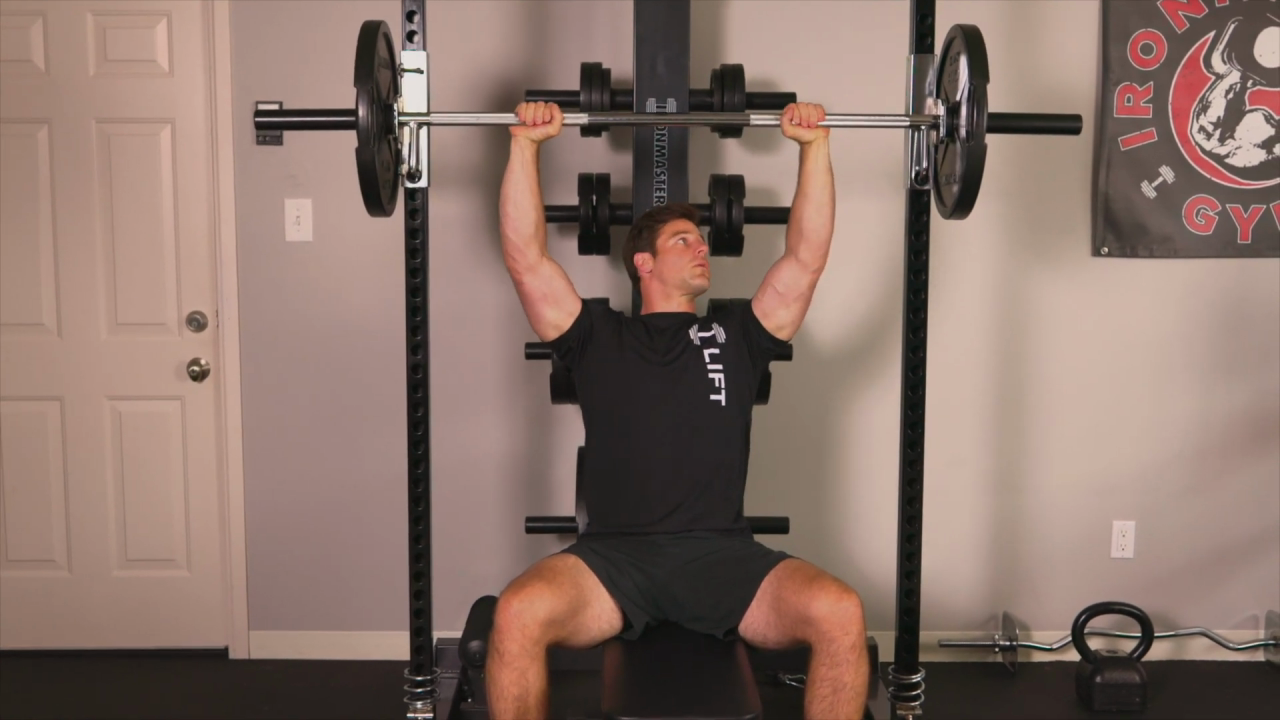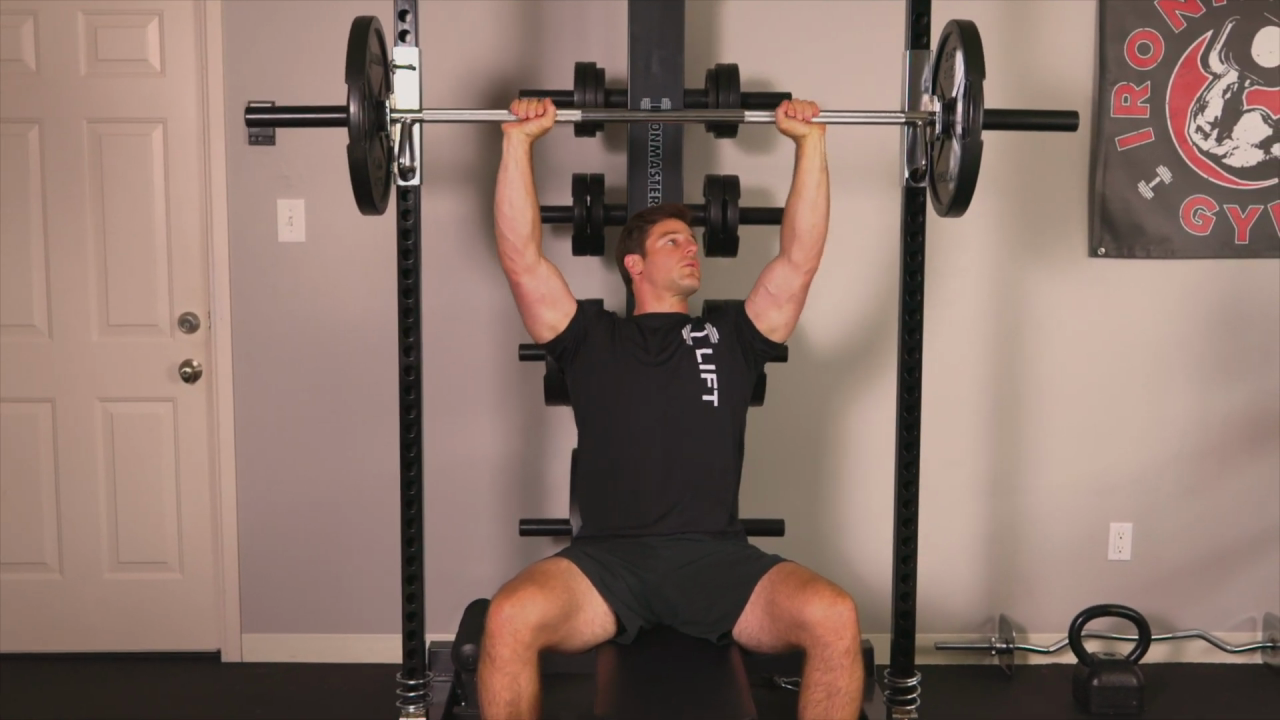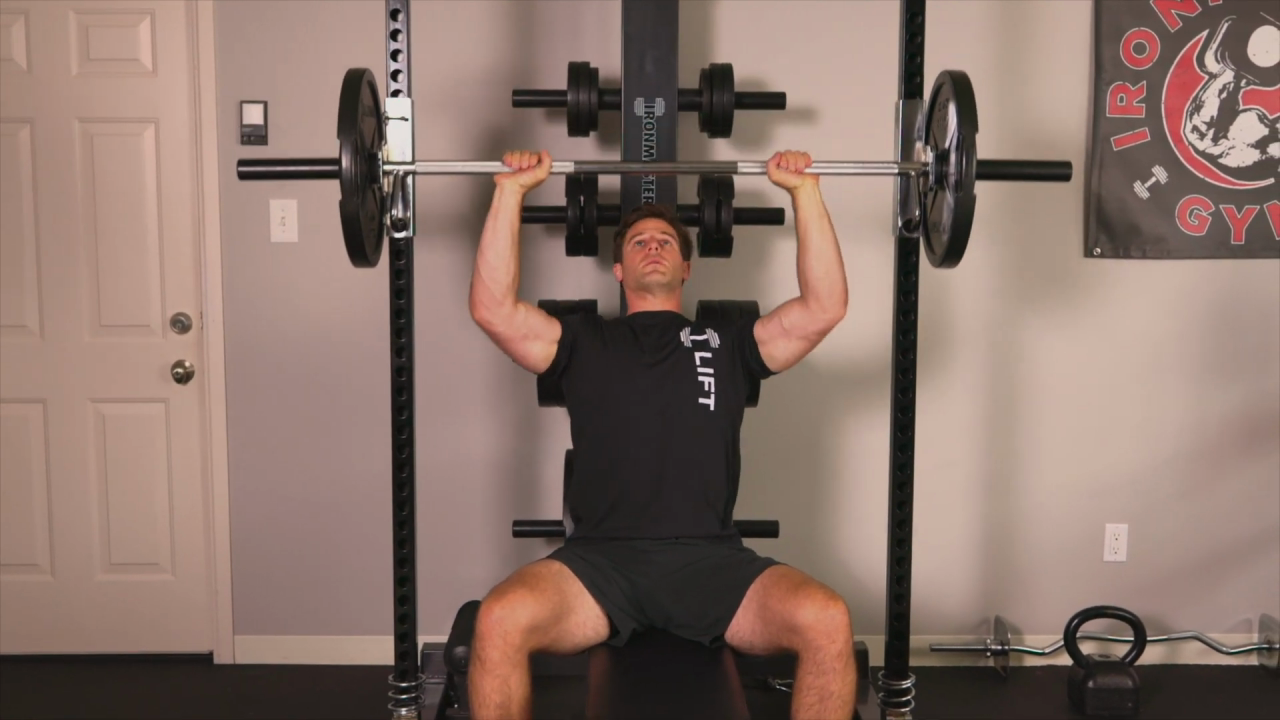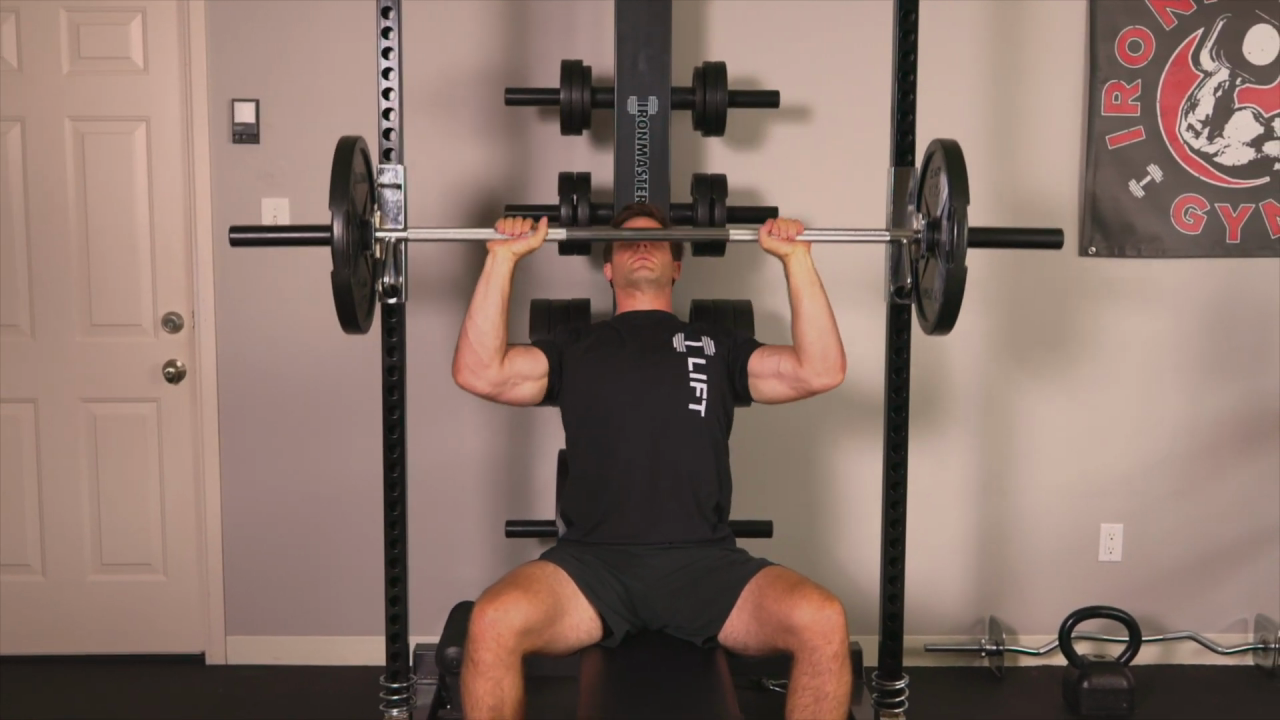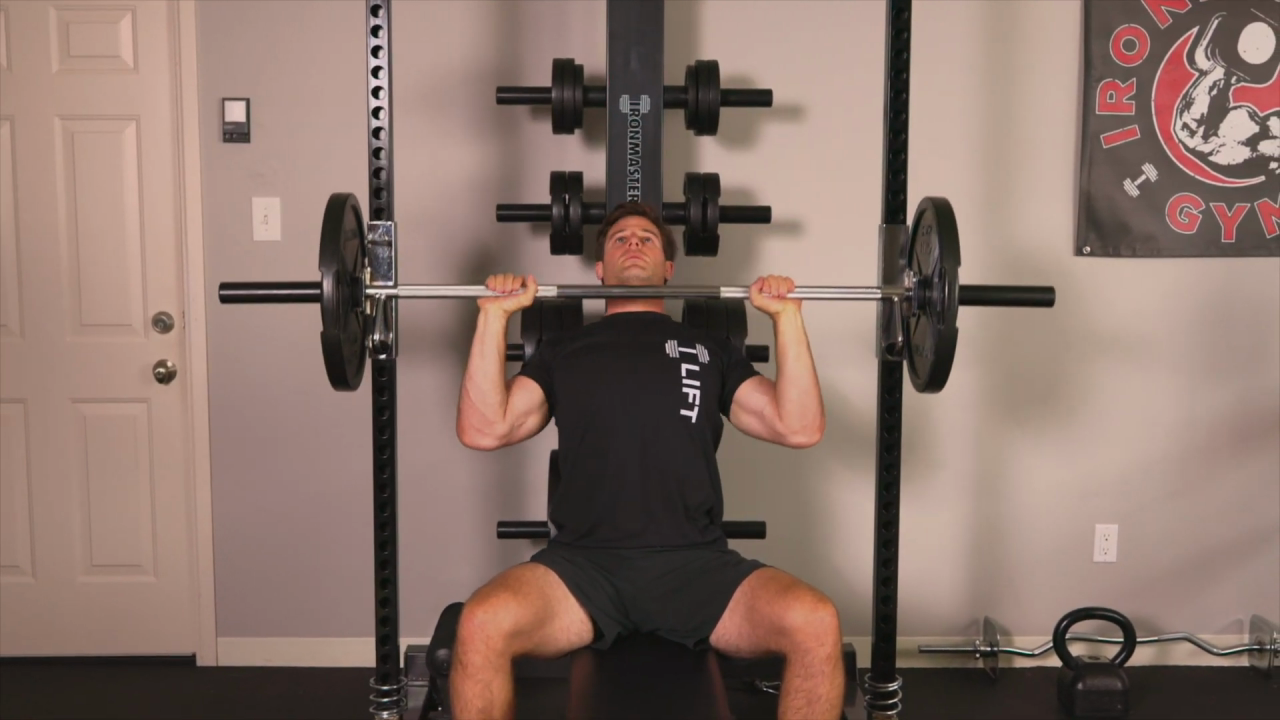
dt=0.4s
person 1, frame 1
left shoulder: (737, 336)
right shoulder: (598, 336)
left elbow: (806, 255)
right elbow: (525, 257)
left wrist: (815, 147)
right wrist: (524, 144)
left hip: (722, 553)
right hip: (614, 554)
left knee: (840, 614)
right knee: (517, 616)
person 1, frame 2
left shoulder: (729, 338)
right shoulder: (591, 338)
left elbow: (800, 256)
right elbow: (520, 257)
left wrist: (809, 142)
right wrist: (518, 140)
left hip: (716, 556)
right hip: (608, 558)
left knee: (834, 618)
right knee: (509, 620)
person 1, frame 3
left shoulder: (725, 343)
right shoulder: (585, 342)
left elbow: (825, 307)
right elbow: (491, 308)
left wrist: (804, 191)
right wrist: (511, 191)
left hip: (710, 559)
right hip: (600, 558)
left knee: (828, 623)
right knee: (499, 622)
person 1, frame 4
left shoulder: (717, 345)
right shoulder: (574, 346)
left elbow: (821, 372)
right elbow: (477, 373)
left wrist: (796, 260)
right wrist: (502, 259)
left hip: (703, 560)
right hip: (593, 559)
left knee: (823, 623)
right knee: (492, 624)
person 1, frame 5
left shoulder: (709, 350)
right shoulder: (563, 349)
left elbow: (801, 428)
right elbow: (482, 431)
left wrist: (787, 318)
right wrist: (493, 317)
left hip: (695, 562)
right hip: (585, 560)
left knee: (817, 625)
right knee: (482, 626)
